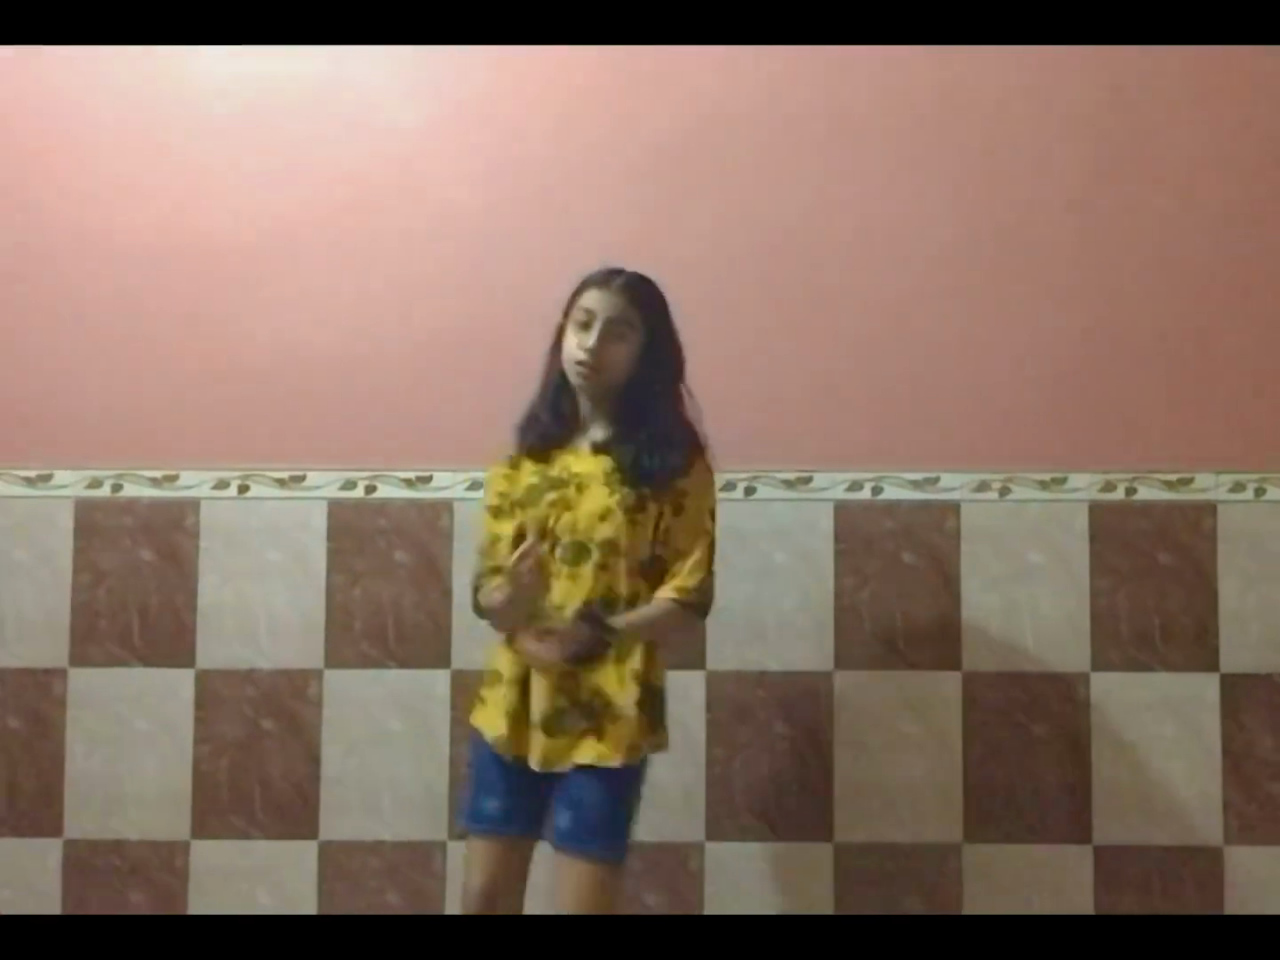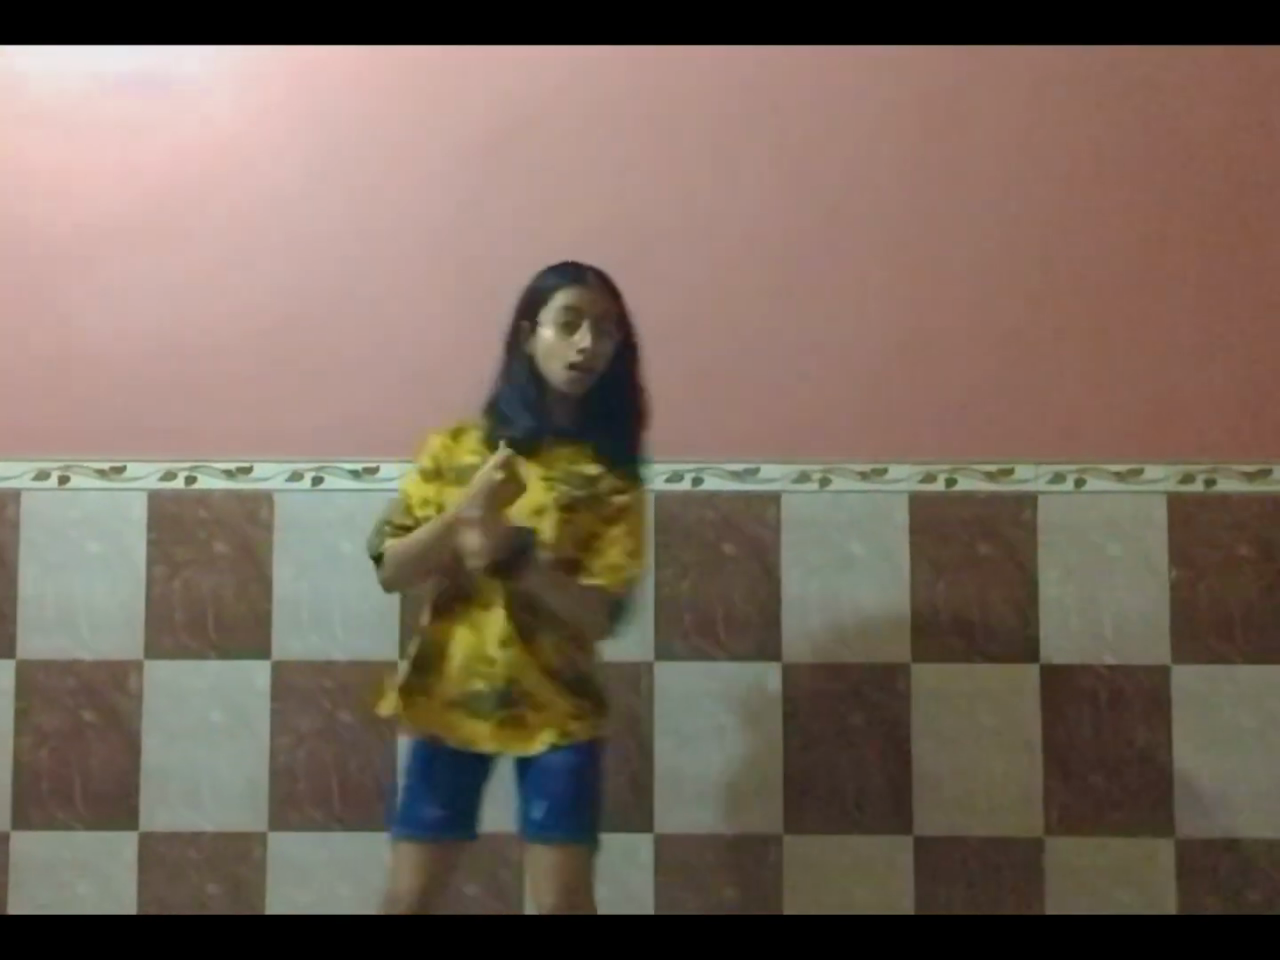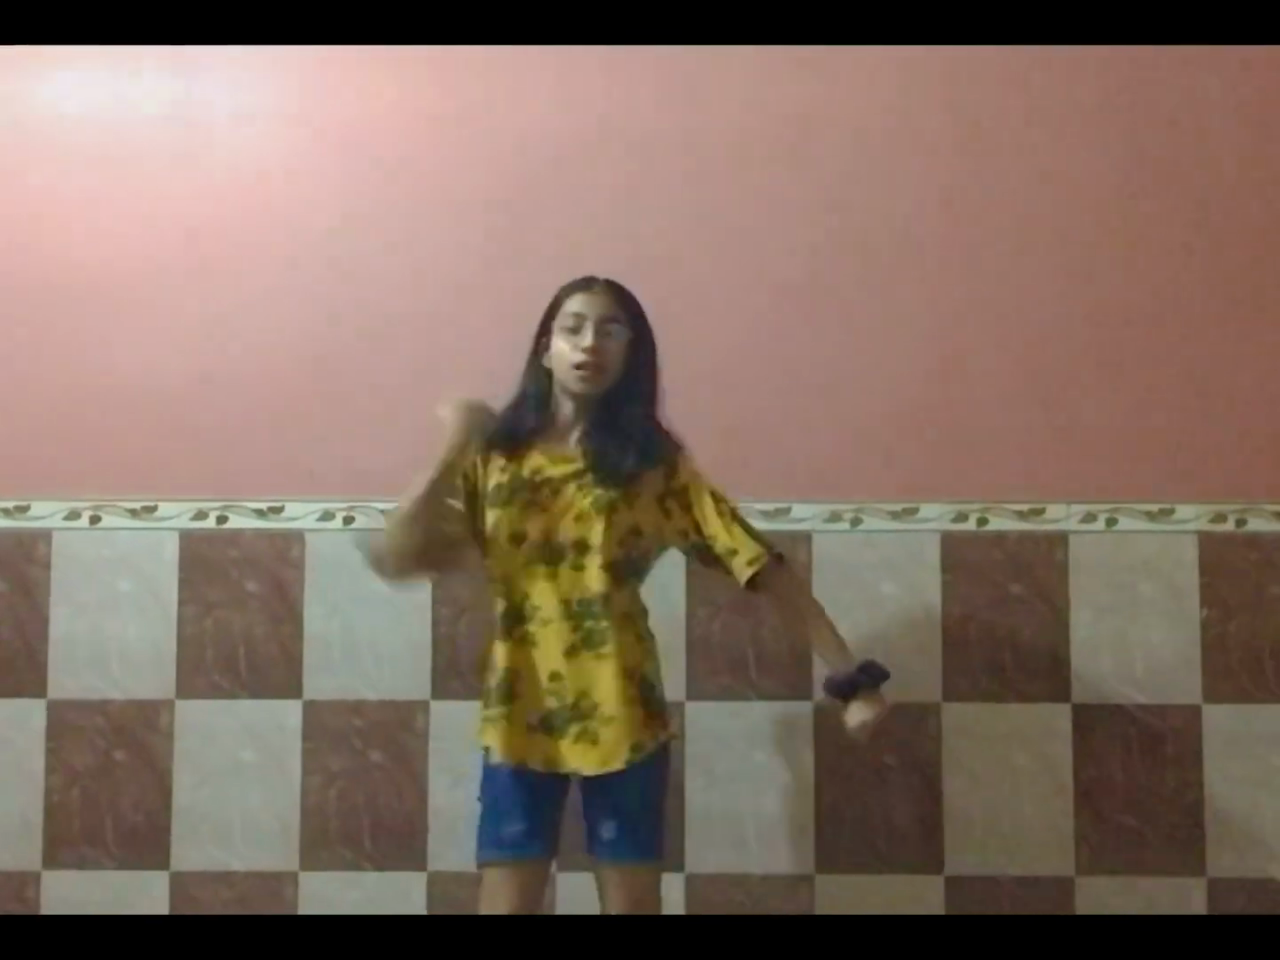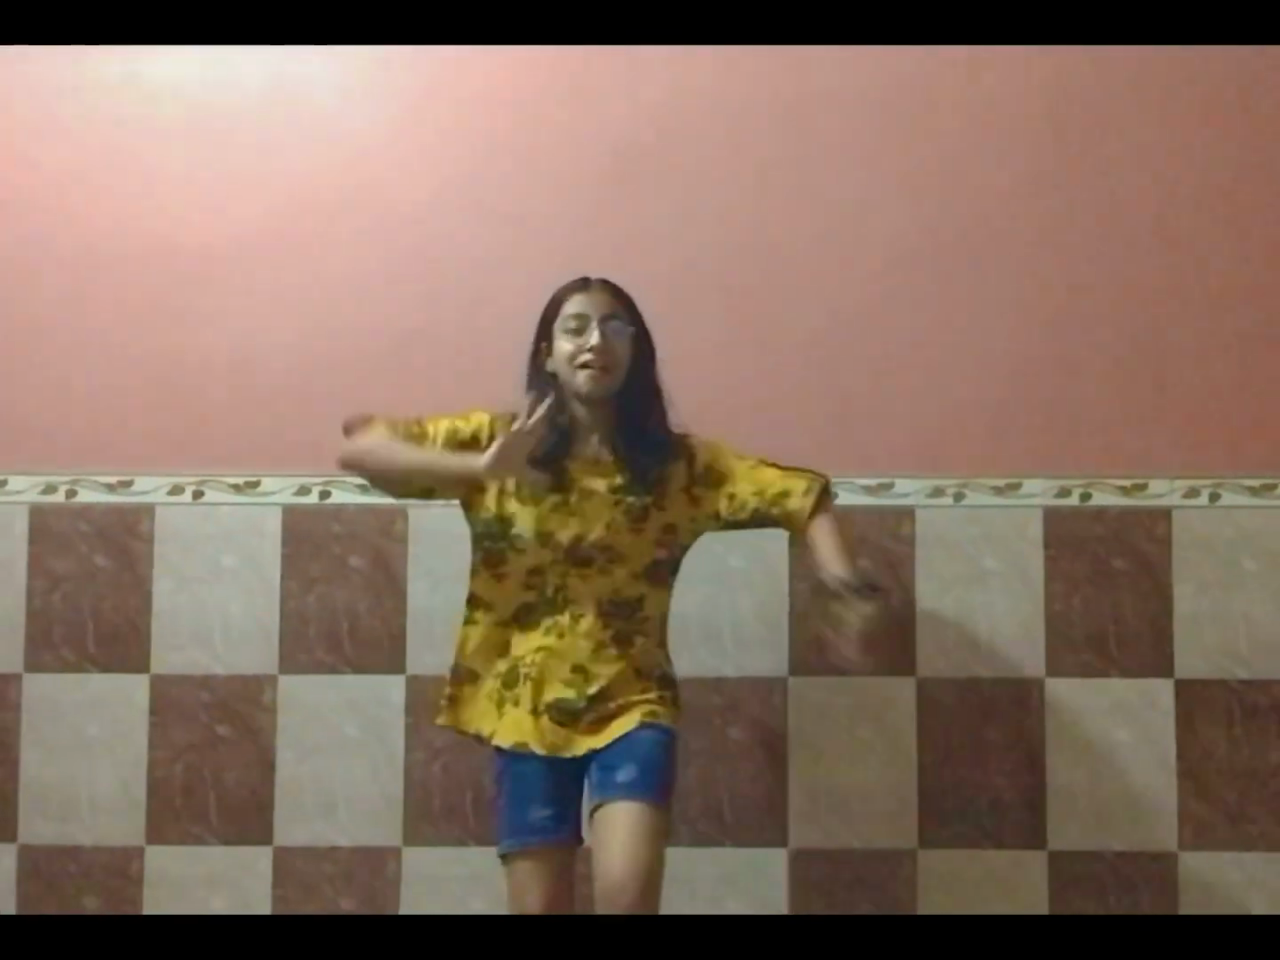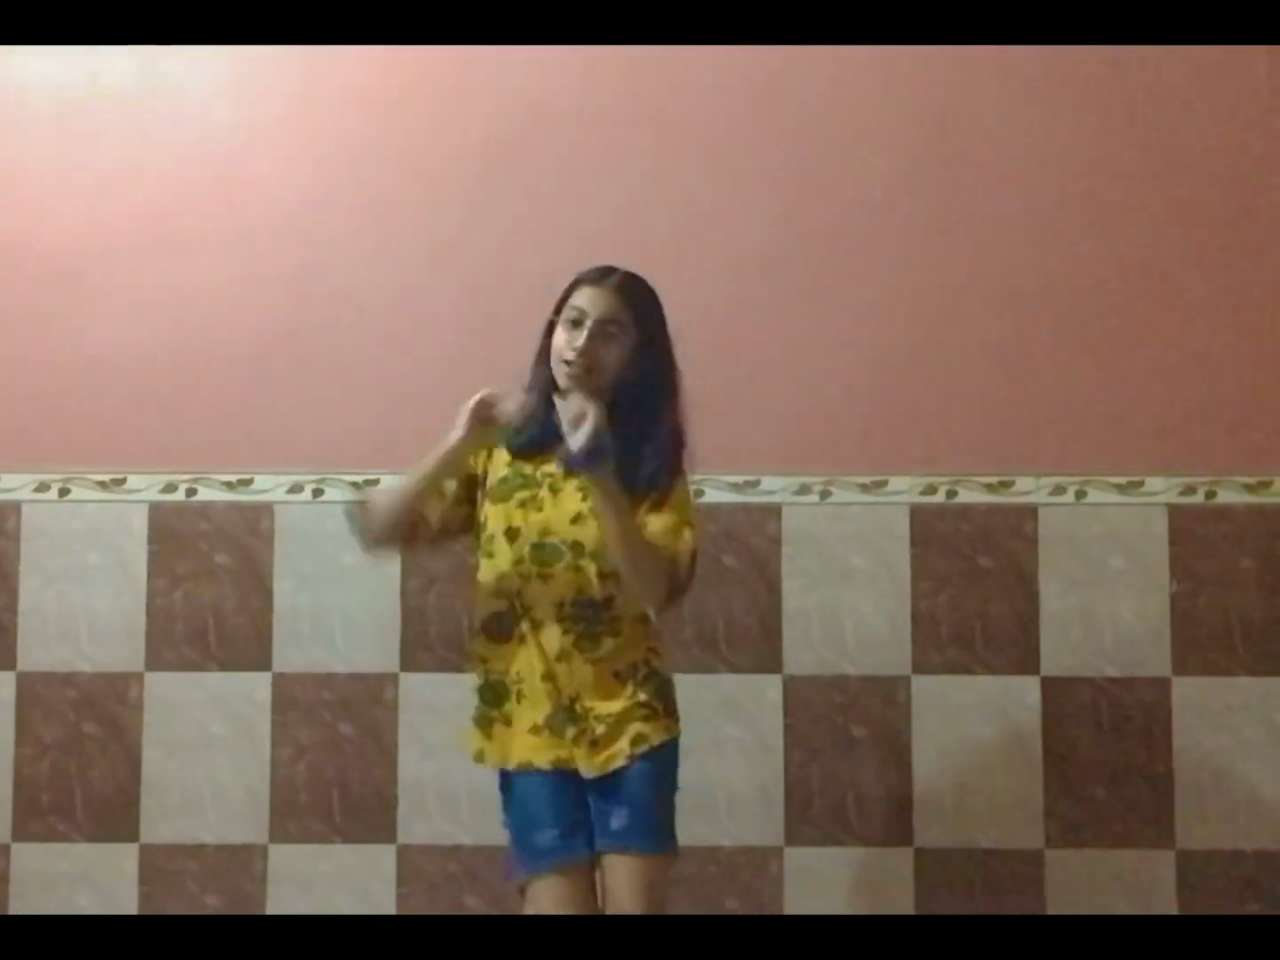
dt=1s
person 1, frame 1
left shoulder: (671, 460)
right shoulder: (525, 459)
left elbow: (686, 596)
right elbow: (490, 585)
left wrist: (595, 634)
right wrist: (508, 601)
left hip: (609, 713)
right hip: (515, 704)
left knee: (583, 914)
right knee: (485, 899)
person 1, frame 2
left shoulder: (611, 472)
right shoulder: (457, 448)
left elbow: (599, 611)
right elbow: (393, 569)
left wrist: (512, 555)
right wrist: (465, 513)
left hip: (557, 712)
right hip: (448, 700)
left knee: (564, 907)
right knee: (409, 900)
person 1, frame 3
left shoulder: (657, 466)
right shoulder: (489, 458)
left elbow: (762, 563)
right elbow: (393, 560)
left wrist: (848, 674)
right wrist: (446, 463)
left hip: (622, 720)
right hip: (521, 719)
left knee: (631, 915)
right knee: (504, 912)
person 1, frame 4
left shoulder: (677, 463)
right shoulder: (502, 443)
left elbow: (807, 497)
right elbow: (356, 445)
left wrist: (845, 583)
right wrist: (477, 470)
left hip: (634, 704)
right hip: (529, 707)
left knee: (625, 891)
right knee: (539, 910)
person 1, frame 5
left shoulder: (650, 467)
right shoulder: (498, 457)
left elbow: (661, 588)
right elbow: (375, 526)
left wrist: (597, 466)
right wrist: (458, 445)
left hip: (628, 718)
right hip: (525, 720)
left knee: (637, 917)
right knee: (557, 911)
